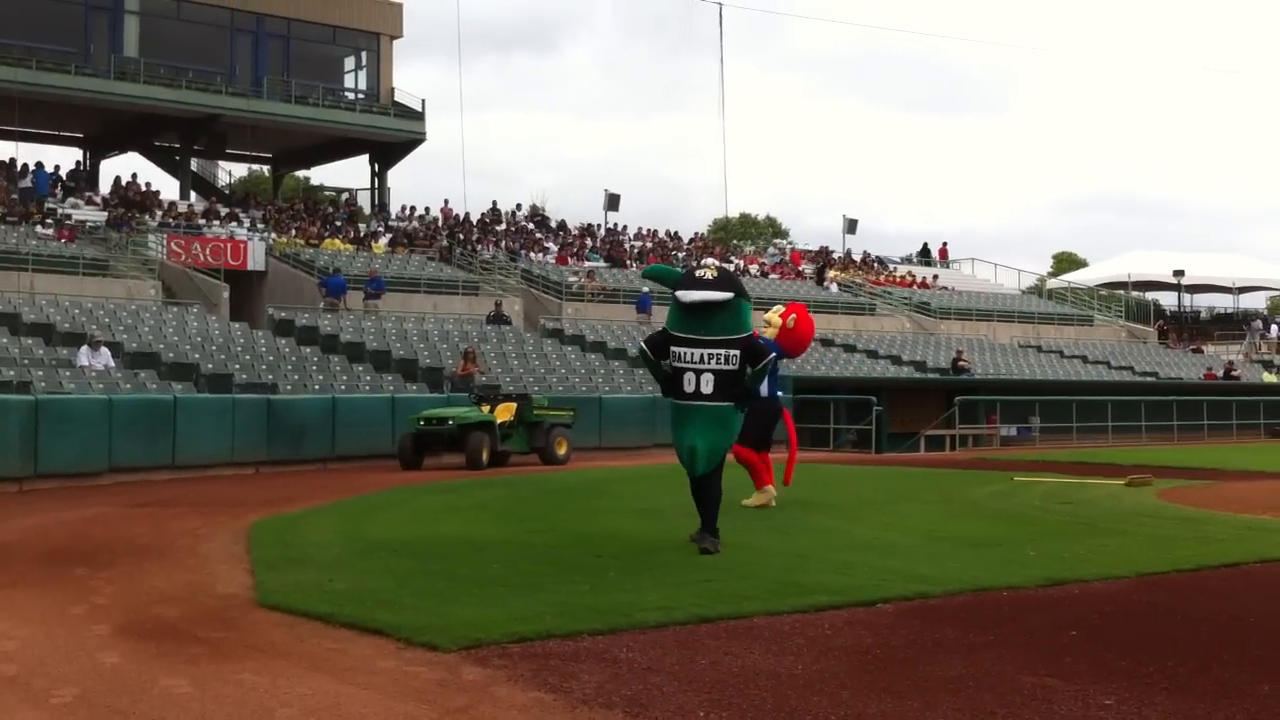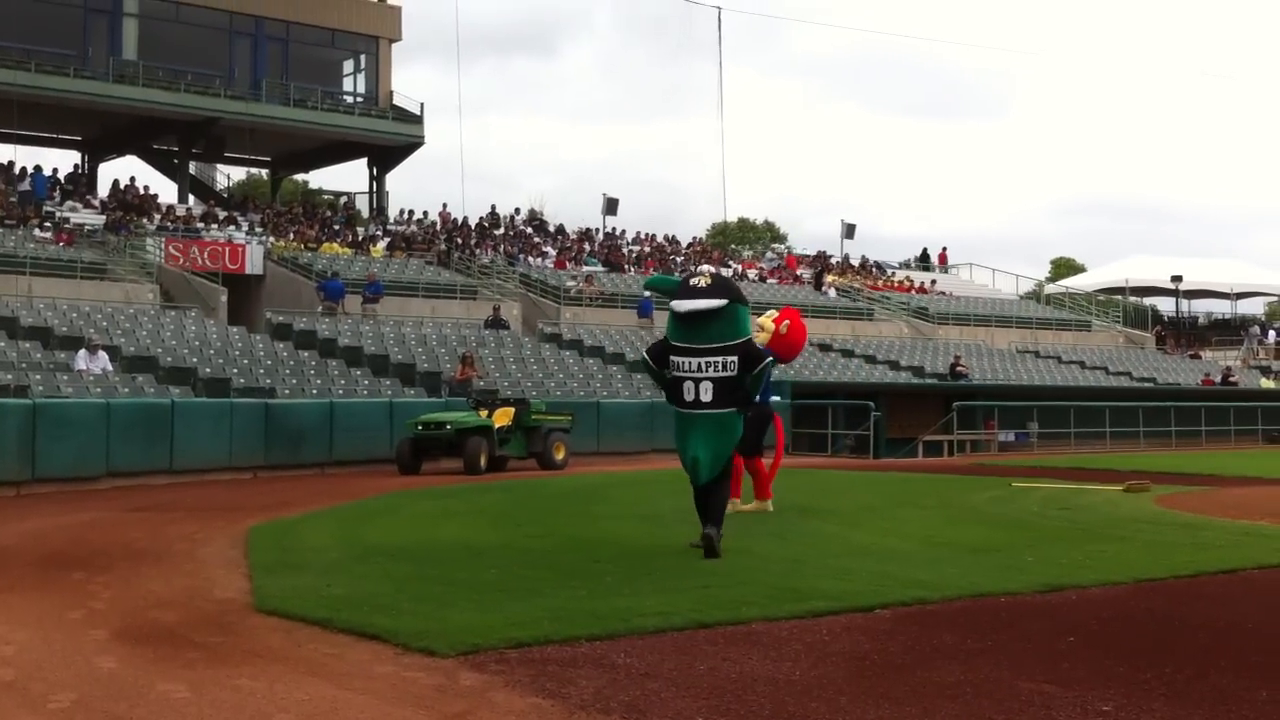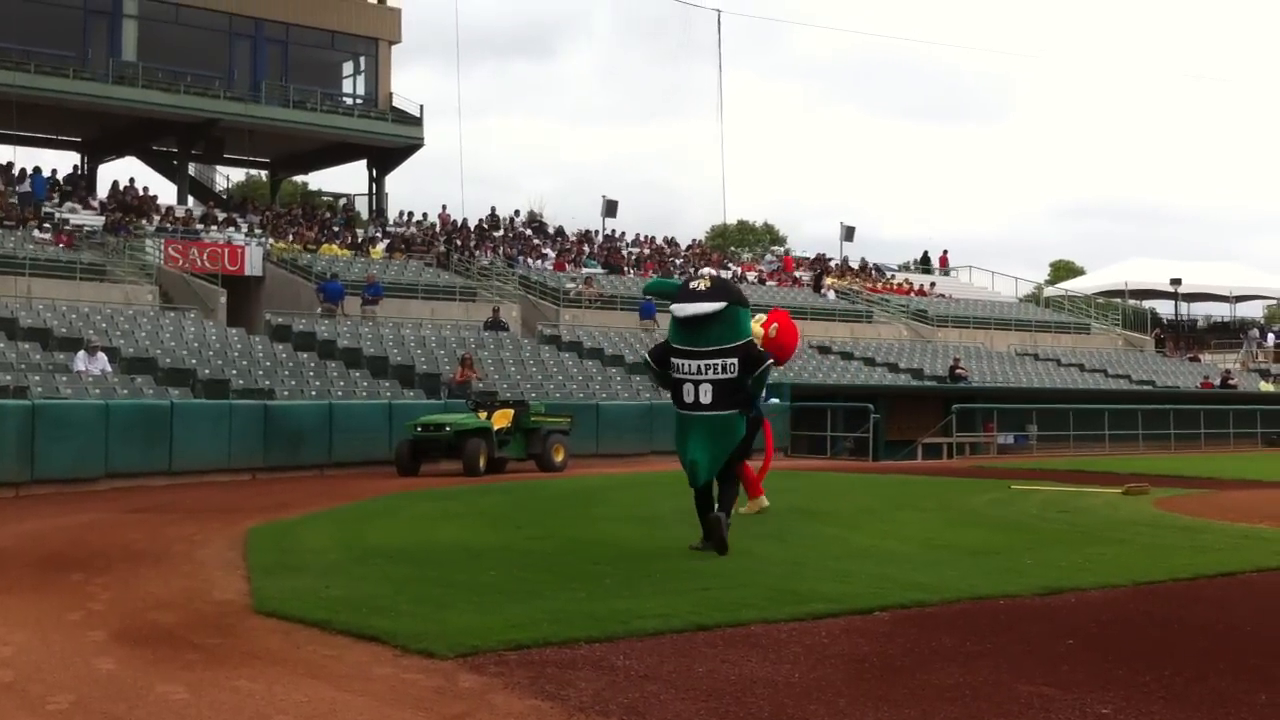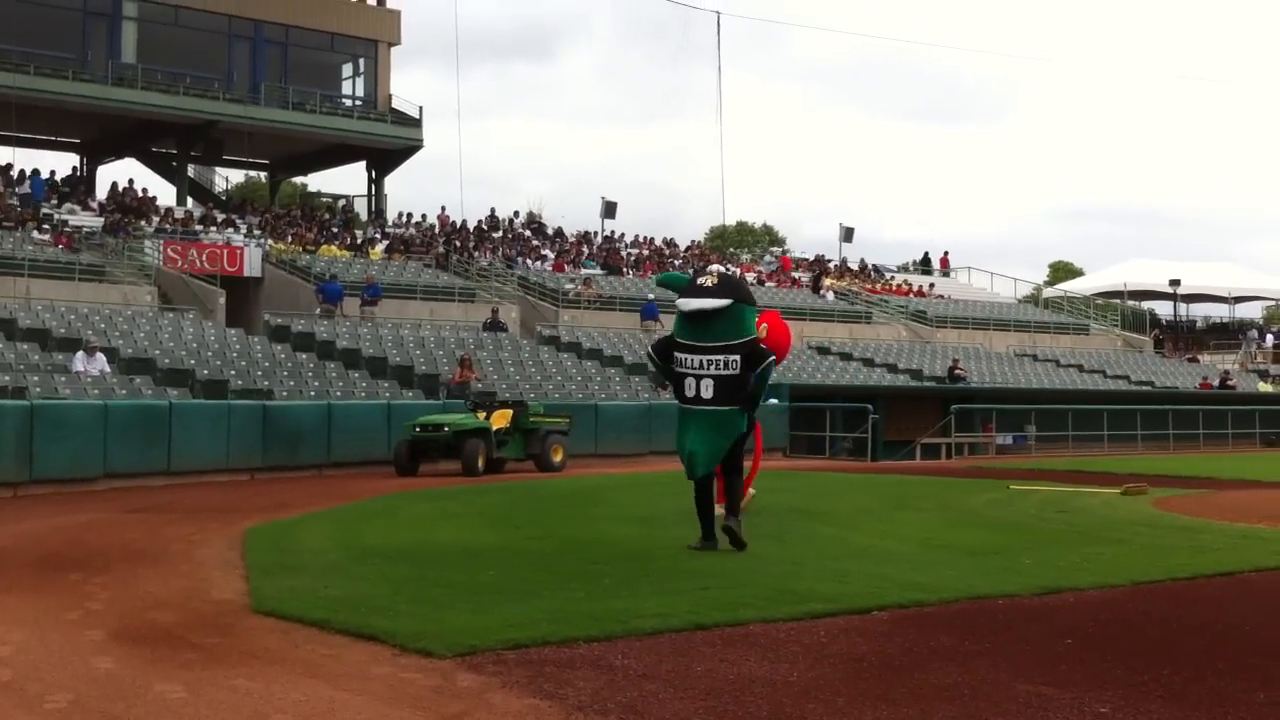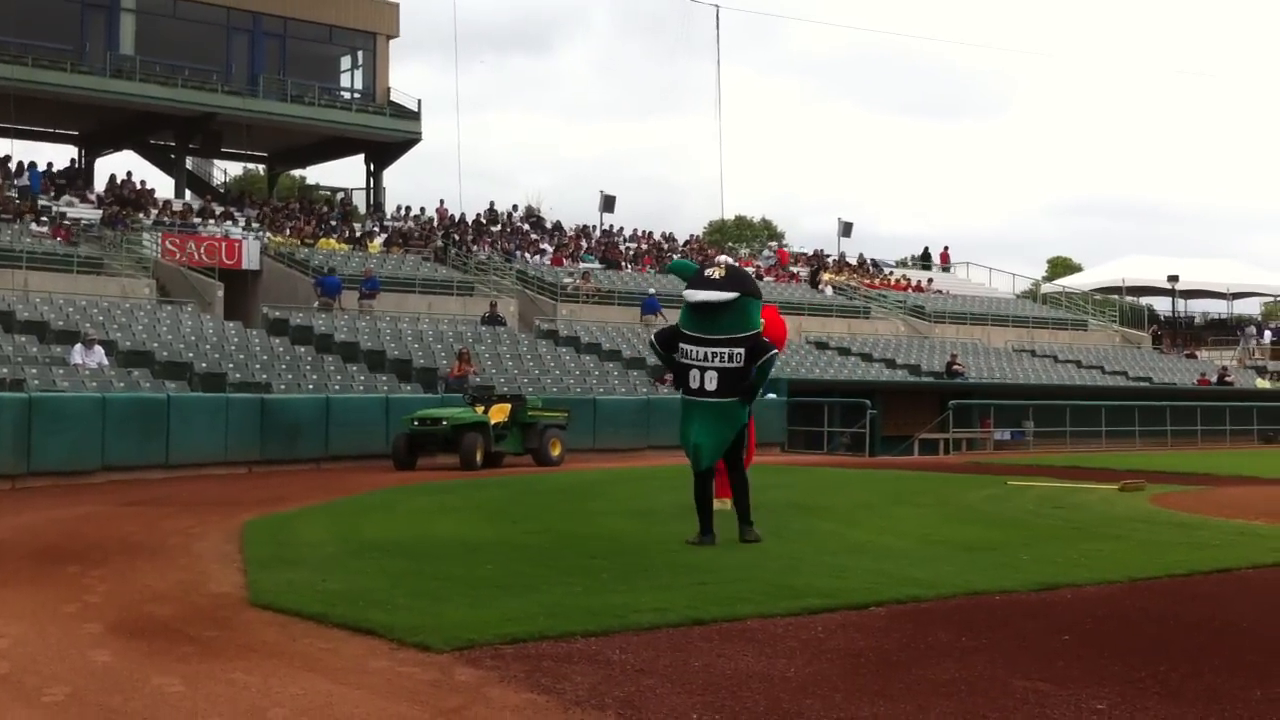
dt=0.1s
person 1, frame 1
left shoulder: (676, 331)
right shoulder: (739, 336)
left elbow: (647, 349)
right elbow: (766, 358)
left wrist: (665, 382)
right wrist: (746, 391)
left hip: (685, 413)
right hip: (722, 414)
left knee: (696, 469)
right knee: (712, 473)
left ankle: (707, 529)
right ankle: (709, 534)
person 1, frame 2
left shoulder: (676, 340)
right shoulder: (737, 342)
left elbow: (649, 359)
right elbow: (763, 362)
left wrist: (670, 389)
right wrist: (747, 396)
left hip: (689, 420)
right hip: (725, 420)
left knee: (700, 477)
right knee: (721, 479)
left ankle: (710, 531)
right ankle: (712, 527)
person 1, frame 3
left shoulder: (678, 341)
right shoulder: (739, 344)
left elbow: (651, 359)
right elbow: (765, 365)
left wrist: (674, 389)
right wrist: (751, 399)
left hip: (691, 421)
right hip: (729, 421)
left knee: (702, 479)
right knee: (729, 478)
left ankle: (709, 536)
right ankle: (723, 514)
person 1, frame 4
left shoulder: (682, 336)
right shoulder: (743, 341)
left elbow: (655, 354)
right elbow: (767, 362)
left wrist: (676, 384)
right wrist: (753, 397)
left hip: (692, 416)
right hip: (731, 417)
left knee: (702, 475)
right knee: (733, 470)
left ankle: (708, 536)
right ankle: (732, 517)
person 1, frame 5
left shoulder: (685, 330)
right shoulder: (746, 334)
left elbow: (656, 341)
right elbow: (769, 355)
left wrist: (676, 372)
right wrist: (752, 389)
left hip: (696, 409)
right hip: (732, 410)
left knee: (703, 468)
right knee: (736, 467)
left ankle: (706, 531)
right ankle: (746, 525)
person 2, frame 1
left shoulder: (771, 349)
right shoulder: (767, 349)
left hip: (764, 406)
right hip: (759, 405)
left knee: (741, 448)
right knee: (758, 451)
left ankle: (766, 488)
right ankle: (764, 494)
person 2, frame 2
left shoulder: (764, 355)
left hip: (756, 411)
right hip: (753, 410)
left knee: (734, 454)
right knee: (752, 458)
left ankle: (734, 499)
right ankle: (763, 499)
person 2, frame 3
left shoulder: (756, 359)
right shoulder: (753, 359)
left hip: (746, 415)
right hip: (743, 414)
left knee: (728, 458)
right knee: (737, 460)
left ankle: (726, 503)
right ankle: (757, 498)
person 2, frame 4
left shoulder: (750, 360)
right shoulder: (744, 359)
left hip: (739, 416)
right hip: (736, 415)
left knee: (723, 460)
right knee: (728, 460)
left ankle: (723, 503)
right ankle: (741, 492)
person 2, frame 5
left shoulder: (746, 355)
right shoulder: (739, 353)
left hip: (734, 409)
right hip: (727, 408)
left knee: (723, 454)
right knee: (721, 454)
left ankle: (723, 498)
right ankle: (723, 494)
